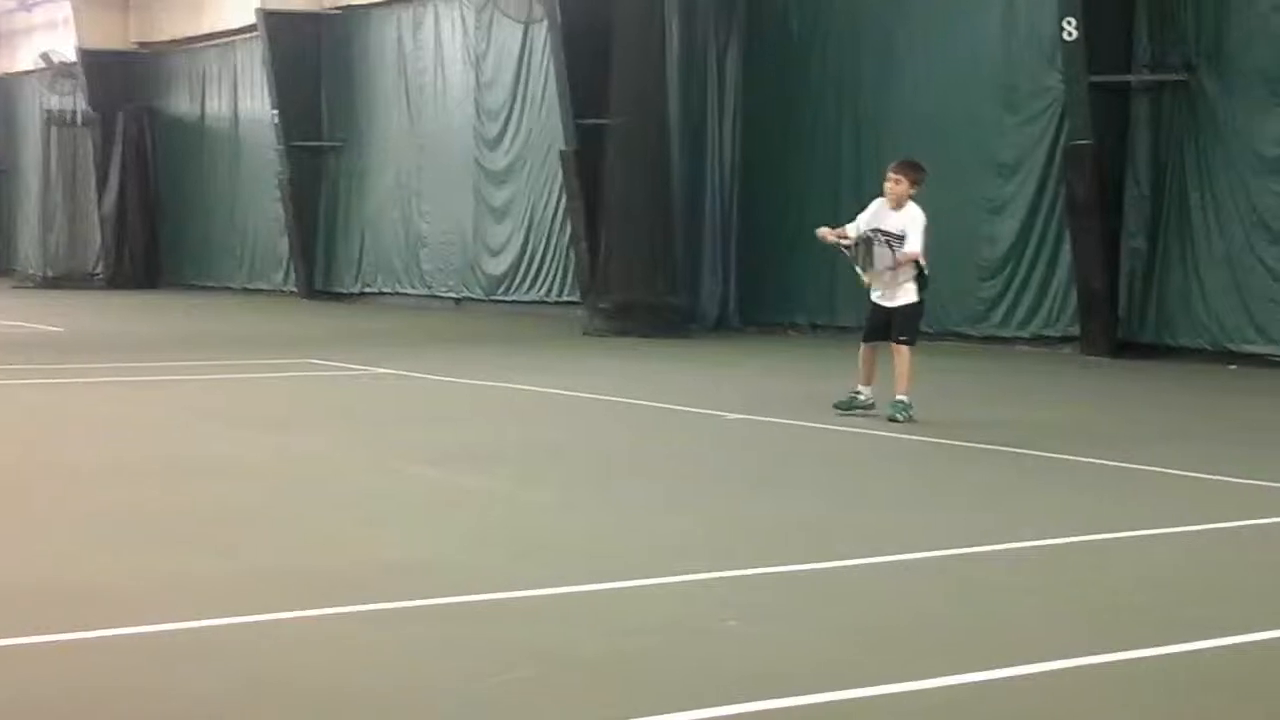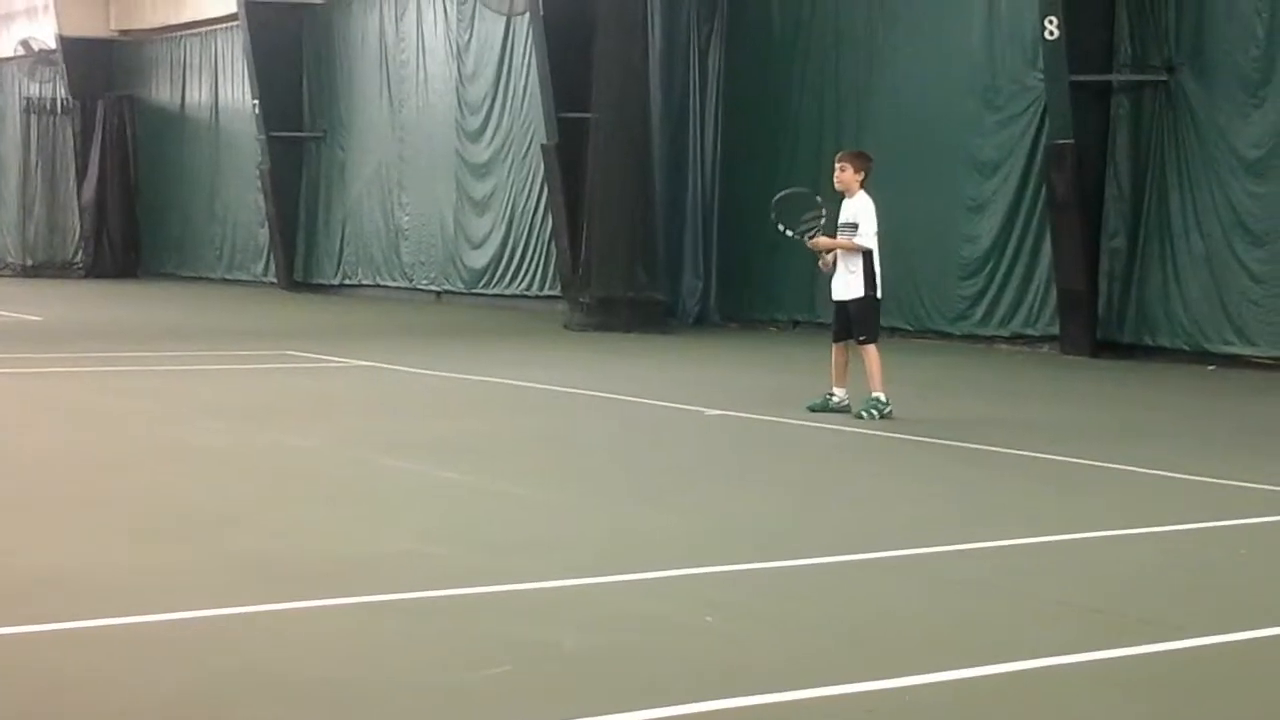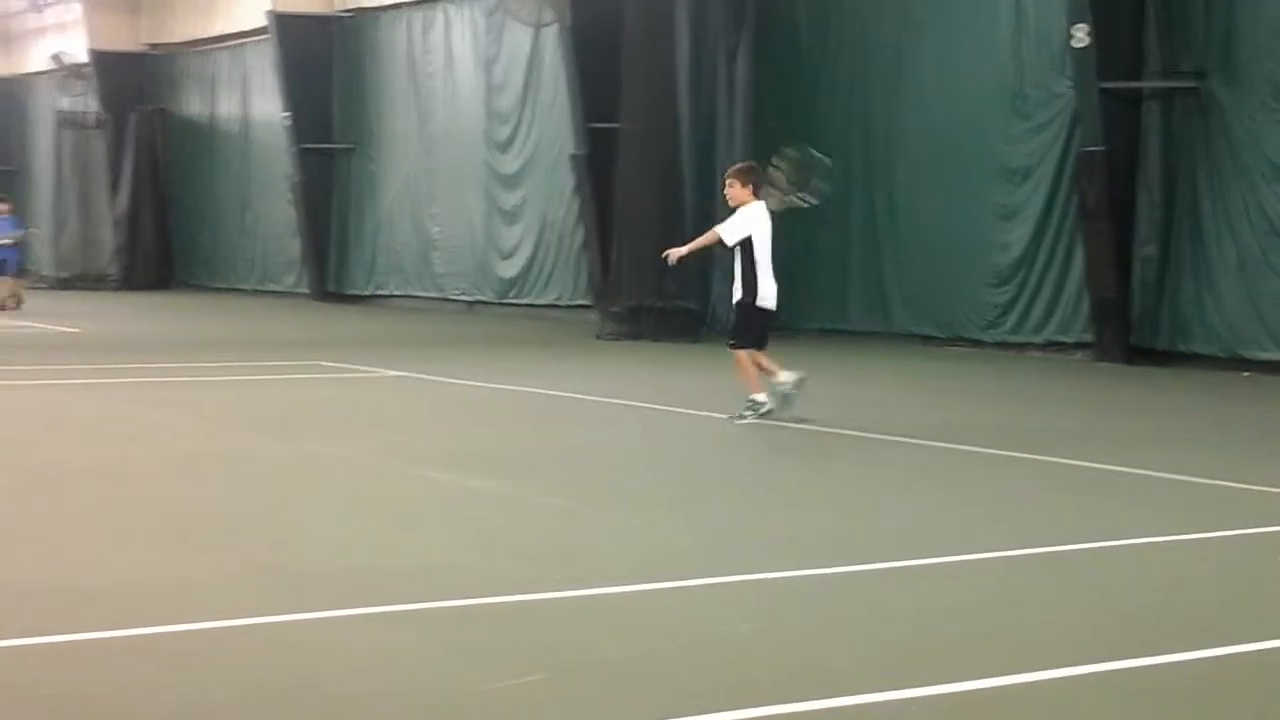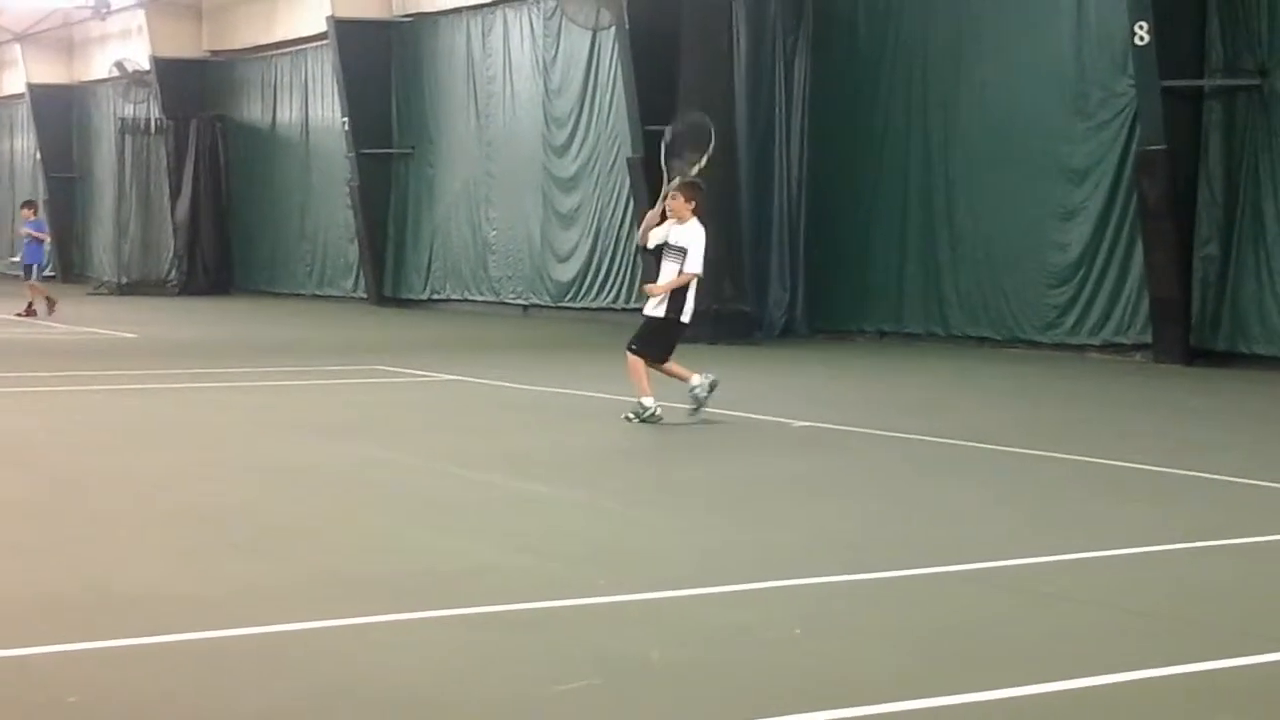
dt=1s
person 1, frame 1
left shoulder: (915, 216)
right shoulder: (878, 206)
left elbow: (912, 254)
right elbow: (854, 229)
left wrist: (881, 271)
right wrist: (833, 233)
left hip: (907, 292)
right hip: (881, 291)
left knee: (900, 344)
right knee: (869, 342)
left ankle: (903, 401)
right ankle: (864, 394)
person 1, frame 2
left shoulder: (864, 204)
right shoulder: (846, 204)
left elbow: (865, 243)
left wrist: (831, 243)
right wrist: (831, 256)
left hip: (862, 287)
right hip: (843, 287)
left knee: (866, 342)
right knee: (839, 341)
left ankle: (879, 399)
right ankle: (838, 395)
person 1, frame 3
left shoulder: (749, 215)
right shoulder: (760, 213)
left elbow: (718, 234)
left wrist: (684, 250)
left hip: (753, 295)
right hip: (756, 295)
left knee: (739, 347)
right knee: (747, 348)
left ankle: (759, 400)
right ankle: (786, 379)
person 1, frame 4
left shoulder: (695, 232)
right shoulder: (671, 226)
left elbow: (693, 271)
right elbow: (643, 241)
left wrist: (663, 287)
right wrist: (650, 220)
left hip: (672, 308)
right hip: (661, 307)
left knee: (634, 352)
right knee: (653, 358)
left ankle: (647, 405)
right ankle: (698, 382)
